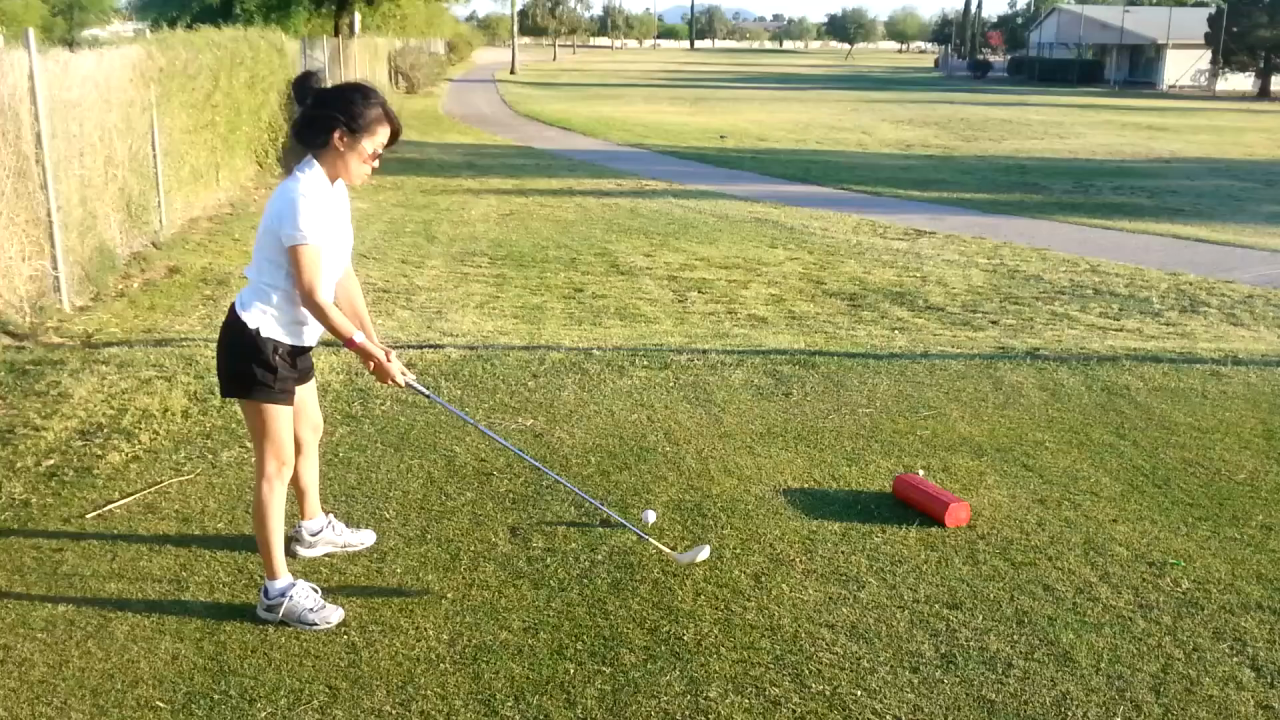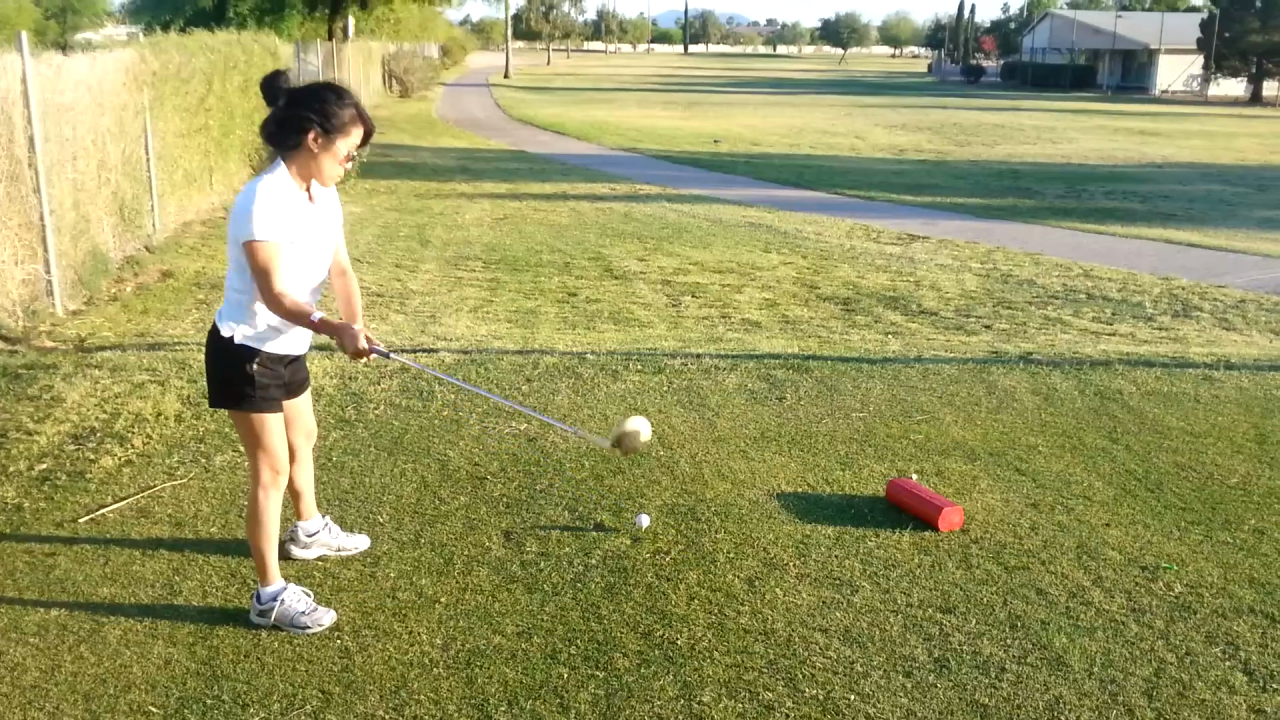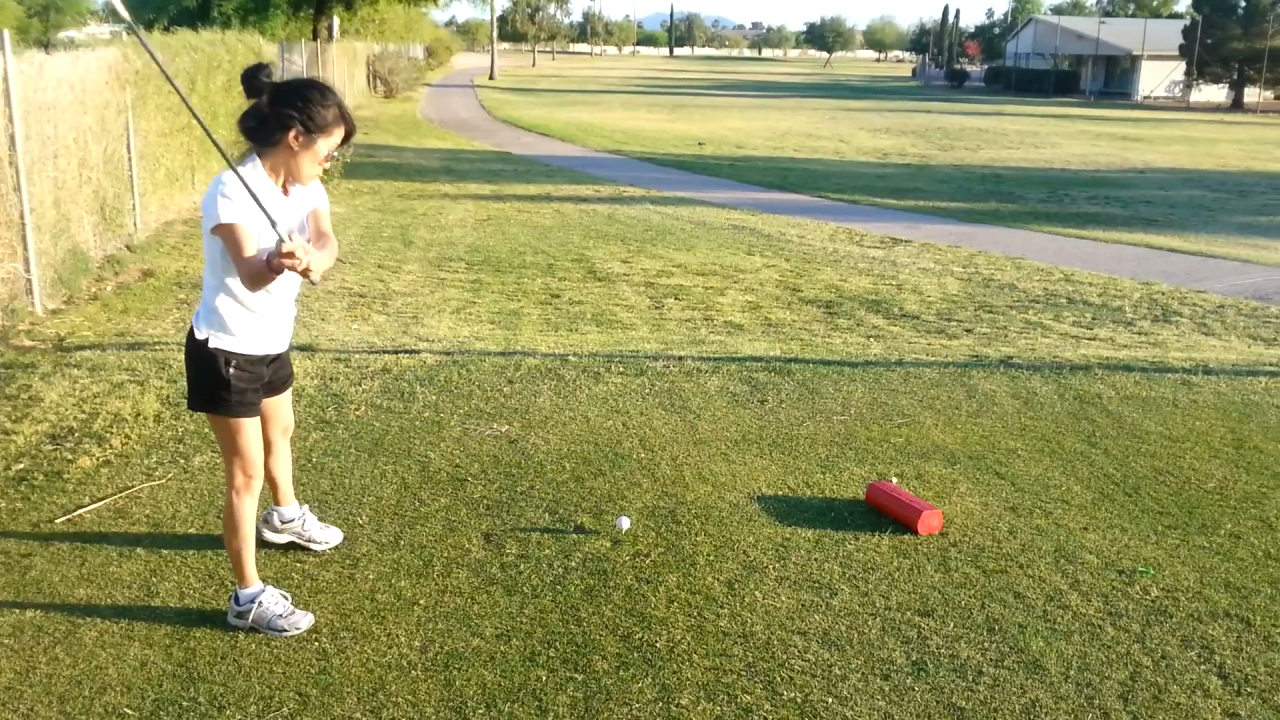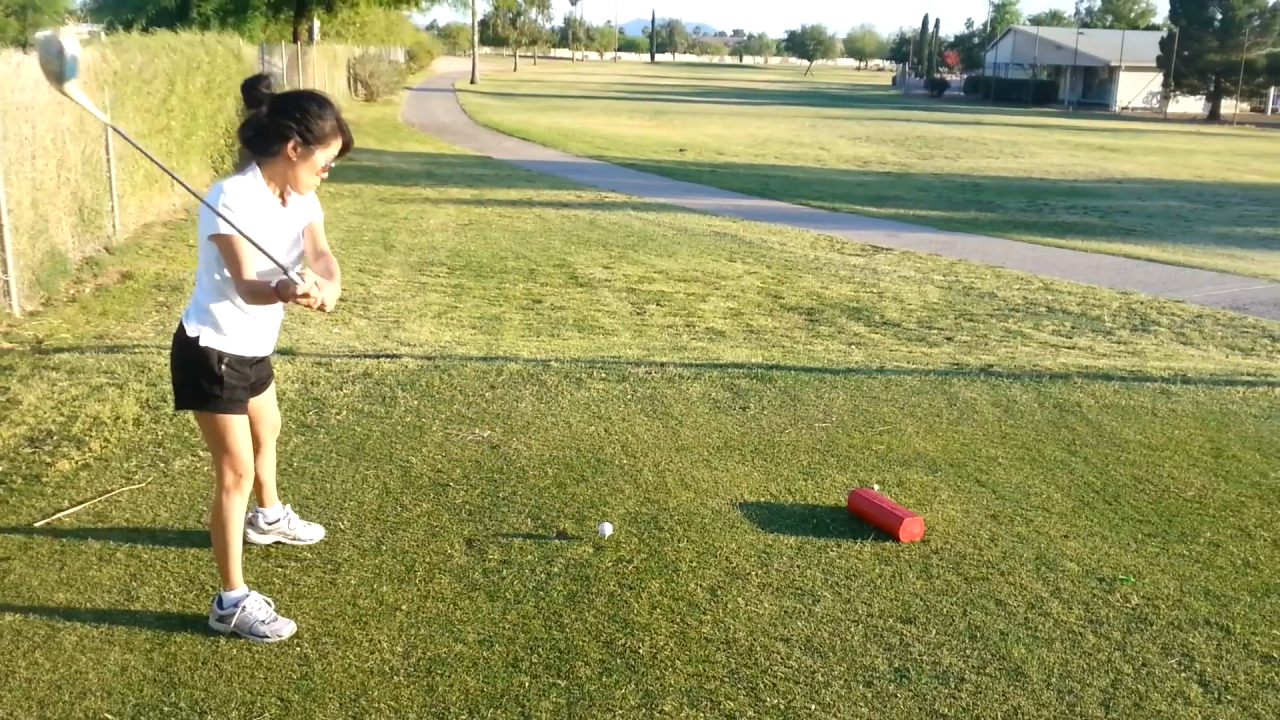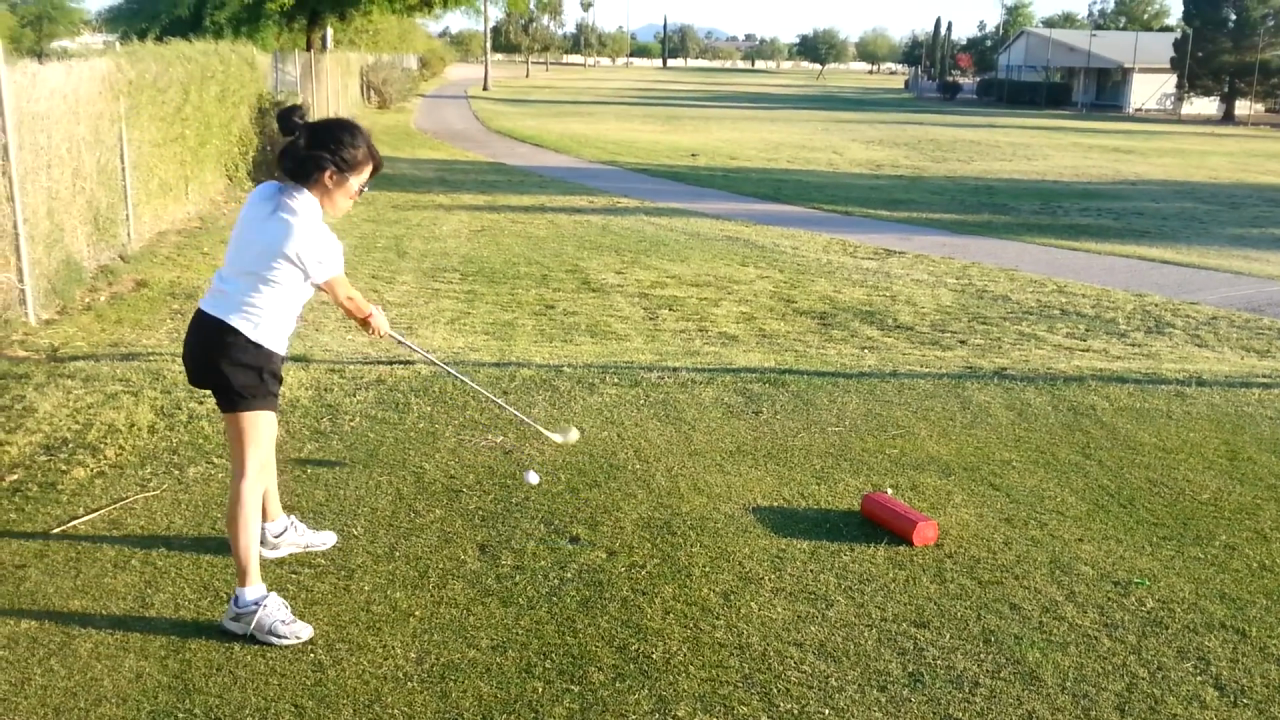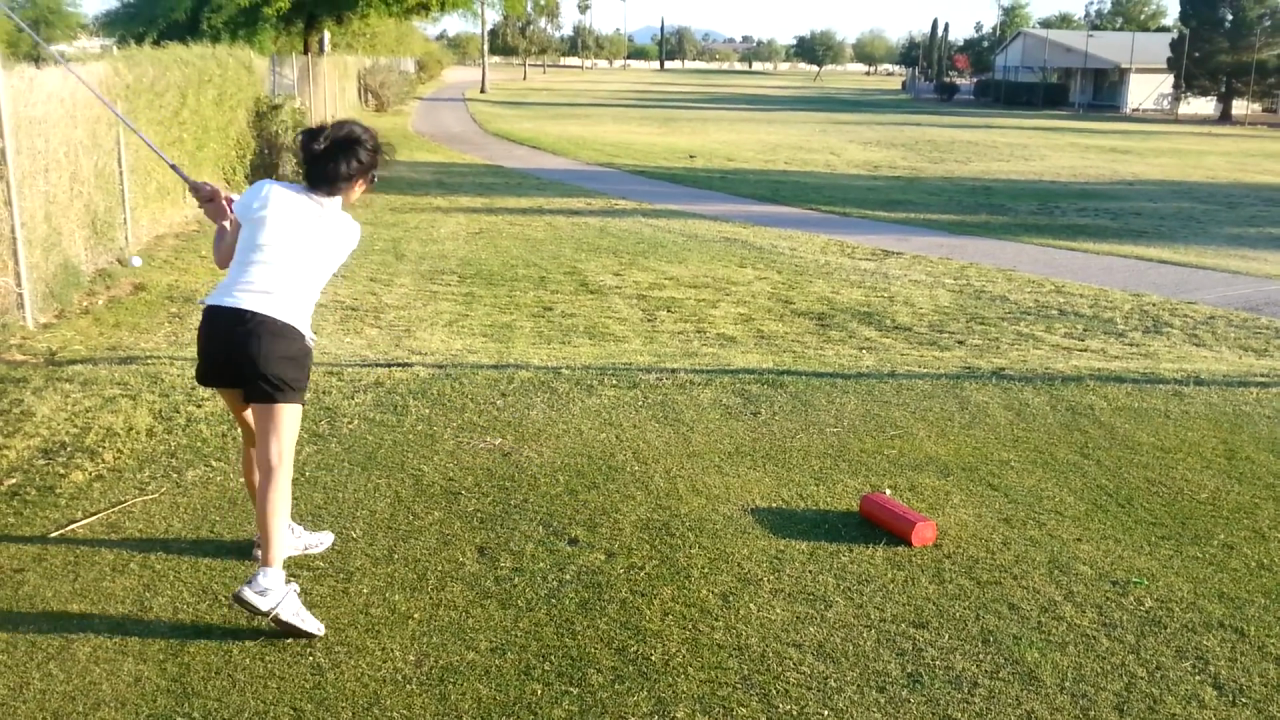
dt=0.3s
person 1, frame 1
left shoulder: (332, 190)
right shoulder: (305, 199)
left elbow: (342, 277)
right elbow: (315, 298)
left wrist: (373, 340)
right wrist: (370, 353)
left hip: (288, 339)
right hip: (259, 342)
left knee: (309, 434)
right knee: (277, 462)
left ankle: (313, 527)
right ankle: (278, 589)
person 1, frame 2
left shoulder: (322, 195)
right shoulder: (263, 199)
left elbow: (340, 268)
right elbow: (273, 295)
left wrist: (355, 322)
right wrist: (330, 328)
left hip: (284, 348)
right hip: (246, 351)
left knee: (302, 439)
right knee: (271, 469)
left ankle: (309, 529)
right ankle: (270, 594)
person 1, frame 3
left shoulder: (306, 190)
right shoulder: (229, 191)
left elbow: (326, 242)
right elbow: (248, 275)
left wrist: (309, 256)
right wrist: (276, 263)
left hip: (272, 346)
right hip: (225, 352)
left knee: (280, 433)
right knee: (246, 473)
left ankle: (285, 516)
right ankle: (249, 596)
person 1, frame 4
left shoulder: (300, 198)
right shoulder: (231, 198)
left elbow: (322, 257)
right elbow: (247, 287)
left wrist: (324, 286)
right wrist: (287, 290)
left hip: (253, 349)
right hip: (212, 351)
left knee: (267, 432)
right knee: (236, 471)
left ankle: (268, 516)
right ankle: (232, 600)
person 1, frame 5
left shoulder: (265, 197)
right shoulder: (321, 243)
right elbow: (344, 301)
left wrist: (359, 307)
right wrist: (370, 317)
left hip: (211, 331)
right hip: (244, 348)
left knee: (261, 437)
right knee: (250, 468)
left ankle: (275, 527)
right ankle: (249, 600)
person 1, frame 6
left shoulder: (264, 193)
right shoulder: (345, 230)
left elbow: (225, 259)
left wrist: (219, 215)
right wrist: (230, 208)
left hip: (220, 325)
right hip: (277, 337)
left knee: (256, 435)
right knee: (277, 458)
left ankle: (275, 531)
right ankle: (268, 578)
